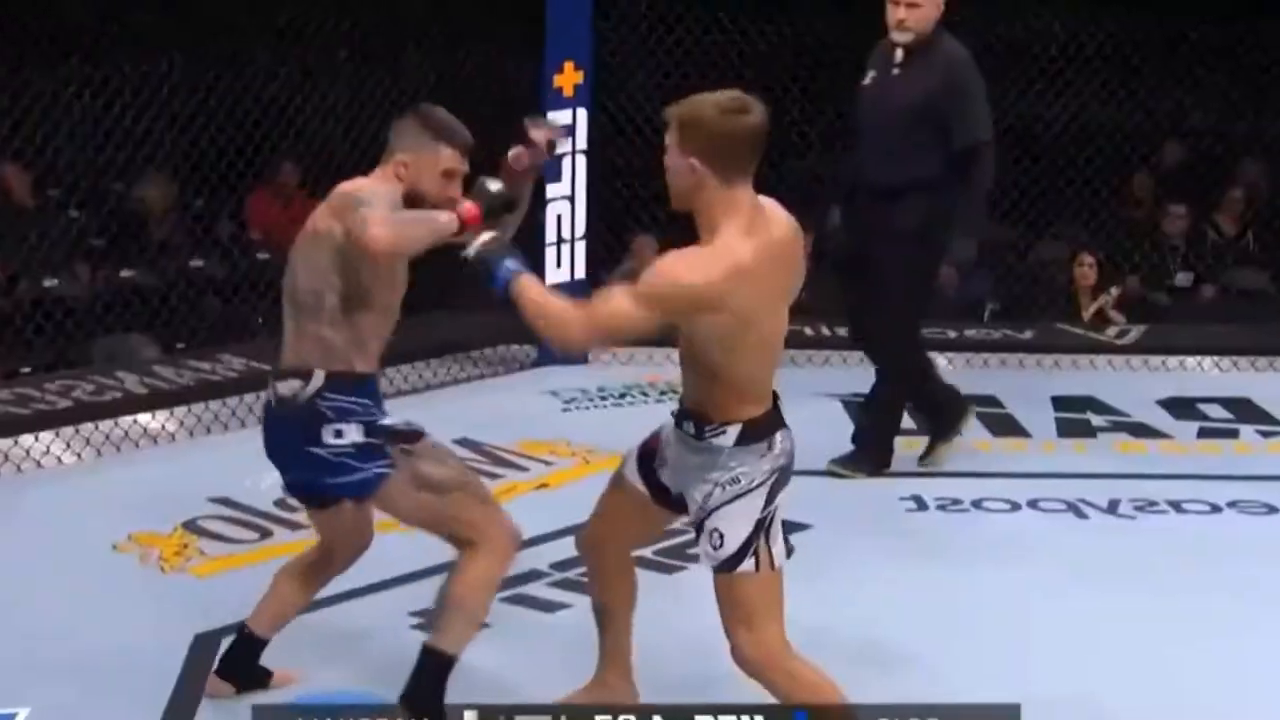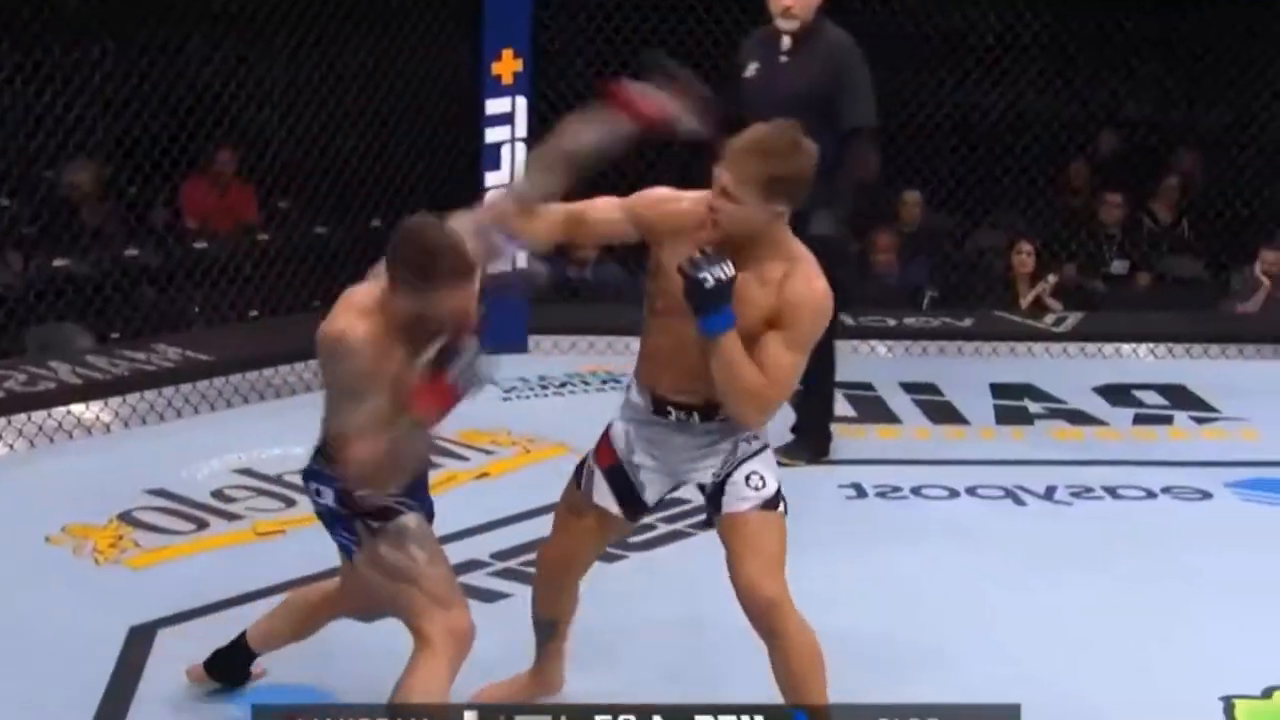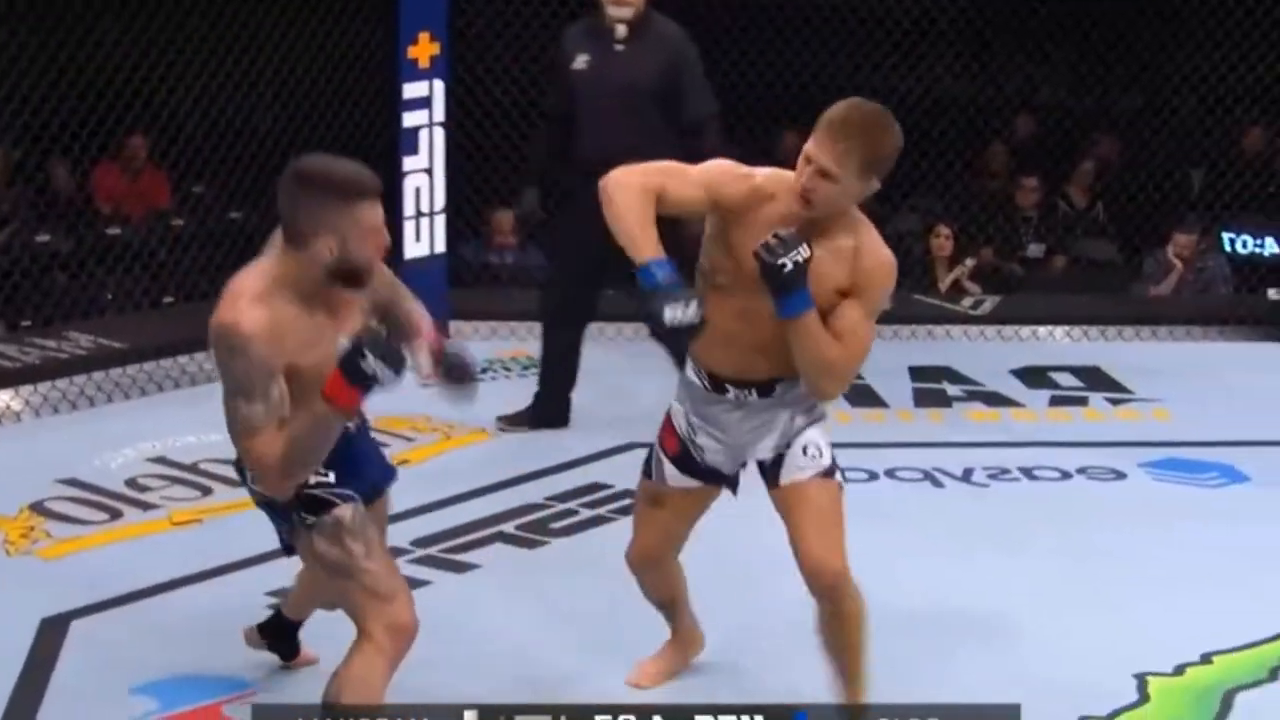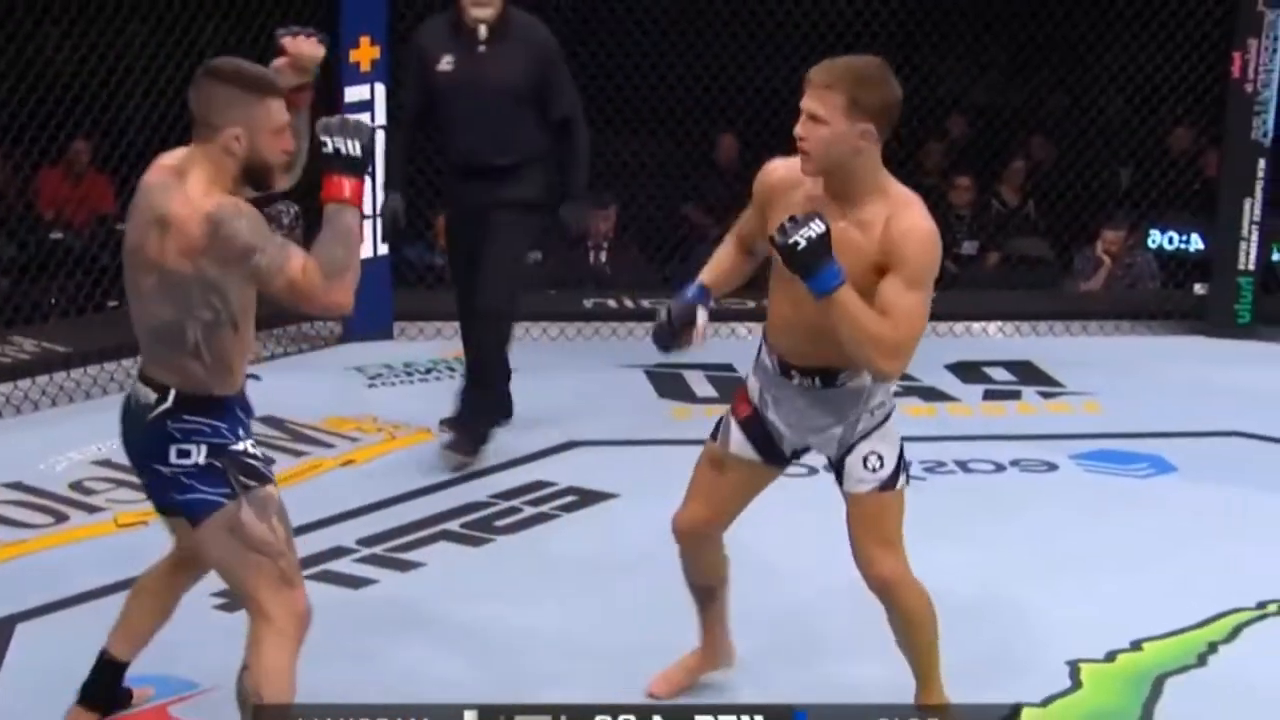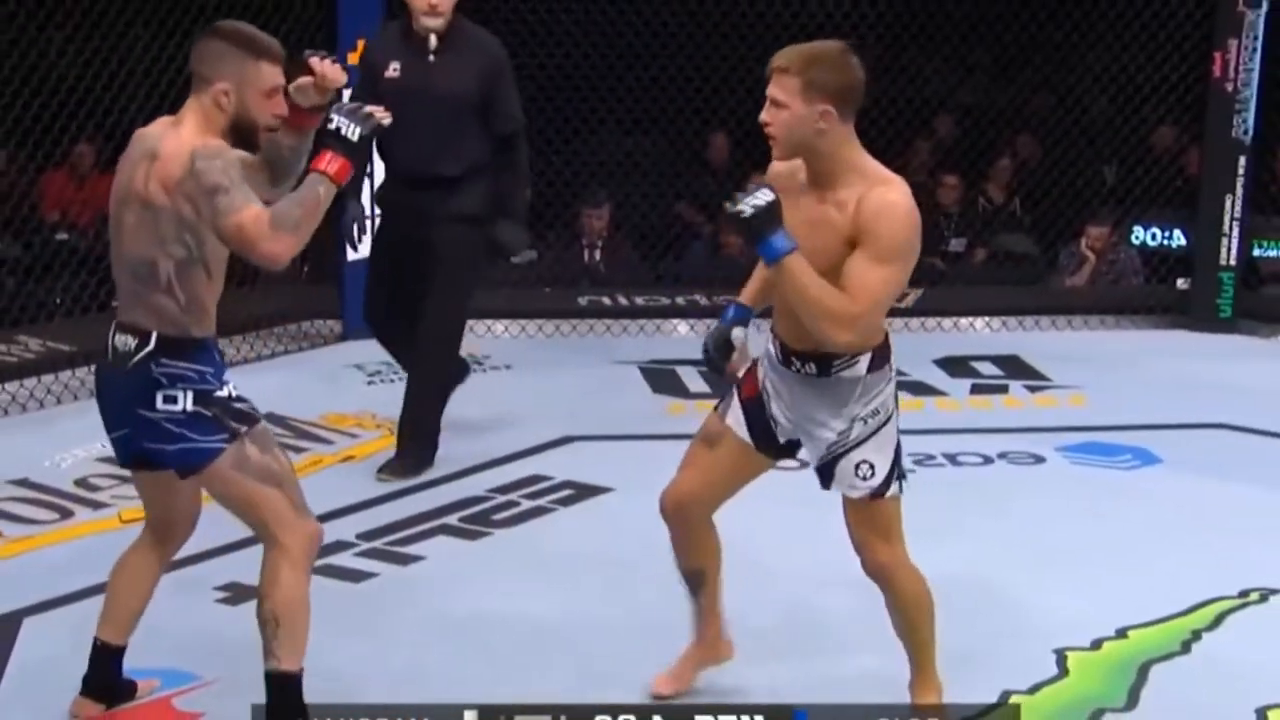
dt=0.3s
person 1, frame 1
left shoulder: (363, 203)
right shoulder: (366, 198)
right elbow: (381, 242)
left wrist: (516, 169)
right wrist: (464, 213)
left hip: (294, 414)
right hip: (335, 412)
left knee: (343, 542)
right knee: (494, 539)
left ankle: (237, 668)
person 1, frame 2
left shoulder: (447, 244)
right shoulder: (349, 339)
left elbow: (535, 185)
right elbow: (366, 474)
left wrist: (628, 114)
right wrist: (430, 399)
left hip: (398, 467)
right hip: (357, 485)
left knee: (364, 596)
right knee: (446, 630)
left ankle: (227, 661)
person 1, frame 3
left shoulder: (326, 255)
right shoulder: (246, 325)
left elbow: (396, 299)
right elbow: (278, 472)
left wrist: (428, 342)
right wrist: (345, 386)
left hip: (345, 438)
right hip: (300, 473)
left knee: (356, 558)
right knee: (391, 624)
left ankle: (279, 629)
person 1, frame 4
left shoulder: (172, 169)
right shoulder: (214, 218)
left elbow: (269, 170)
right elbow: (332, 294)
left wrist: (290, 86)
right wrist: (345, 180)
left hip: (163, 413)
right hip: (199, 431)
left knee: (199, 551)
right knee: (282, 610)
person 1, frame 5
left shoulder: (157, 137)
right shoulder: (198, 157)
left elbow: (267, 179)
right elbow: (273, 245)
left wrist: (306, 112)
right wrist: (336, 158)
left hip: (128, 369)
right hip: (178, 378)
left knee: (168, 529)
right knee: (294, 534)
person 2, frame 1
left shoulder: (704, 275)
right shoulder: (773, 222)
left elbow: (575, 333)
left wrist: (507, 270)
left hip: (732, 457)
right hip: (692, 434)
left knee: (760, 651)
right knee: (601, 540)
right ankle: (615, 680)
person 2, frame 2
left shoulder: (804, 291)
right shoulder: (671, 211)
left elbow: (754, 409)
right elbow: (567, 223)
left wrist: (717, 318)
left hip: (730, 440)
right hip: (645, 422)
left knee: (768, 600)
right knee: (557, 563)
right ankle: (544, 675)
person 2, frame 3
left shoulder: (871, 260)
right shoulder: (739, 188)
left elbow: (834, 378)
right elbow: (622, 183)
left wrist: (797, 296)
right wrist: (659, 279)
left hip: (787, 413)
right hip: (704, 401)
left knee: (826, 572)
right knee: (647, 556)
left ankle: (856, 704)
right ankle: (685, 636)
person 2, frame 4
left shoulder: (910, 230)
right shoulder: (778, 180)
left elbow: (890, 359)
right elbow: (741, 243)
left wrist: (826, 275)
right wrist: (696, 297)
left hip: (854, 403)
right hip: (774, 383)
left knee: (884, 570)
right knee: (693, 526)
left ankle: (932, 696)
right ankle: (712, 644)
person 2, frame 5
left shoulder: (887, 207)
right shoulder: (783, 175)
left elbow: (844, 328)
left wrist: (779, 241)
right wrist: (738, 311)
left hip: (852, 389)
right hip: (782, 373)
left knee: (882, 559)
right knee: (681, 503)
left ankle: (925, 681)
right ankle: (708, 637)
person 3, frame 1
left shoulder: (953, 64)
right shoulder: (881, 57)
left elbow: (977, 155)
left wrist: (963, 228)
right wrist: (844, 202)
left hip: (915, 220)
right hip: (868, 212)
left knee: (892, 333)
right knee: (869, 327)
left ankle: (873, 448)
right ankle: (942, 405)
person 3, frame 2
left shoulder: (838, 51)
right shoulder: (754, 48)
left elbow: (858, 140)
left wrist: (835, 209)
left hip: (812, 208)
left ankle: (813, 434)
person 3, frame 3
left shoulder: (670, 43)
right shoulder: (577, 41)
left elbow: (700, 126)
right elbow: (555, 119)
right wrist: (535, 182)
right hip: (587, 192)
right knee: (561, 300)
right ankle: (551, 404)
person 3, frame 4
left shoulder: (534, 40)
right shoulder: (433, 38)
left elbow: (568, 121)
right elbow: (408, 117)
left wrist: (574, 195)
right wrist: (395, 186)
left hip: (521, 191)
right hip: (464, 189)
left knee: (492, 303)
right knee: (471, 305)
left ankle: (475, 423)
right ankle: (492, 404)
person 3, frame 5
left shoulder: (484, 51)
right shoulder: (383, 49)
left elbow: (511, 138)
left wrist: (513, 216)
left hip: (462, 208)
right hip: (400, 202)
left knee: (440, 324)
right knee: (382, 312)
left ankle: (416, 443)
right ankle: (444, 373)
